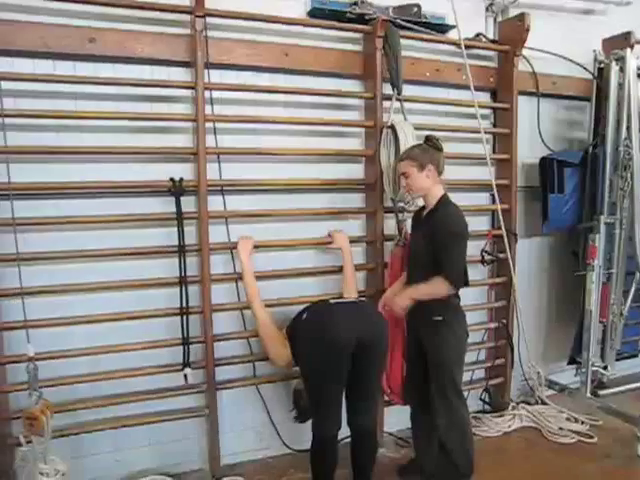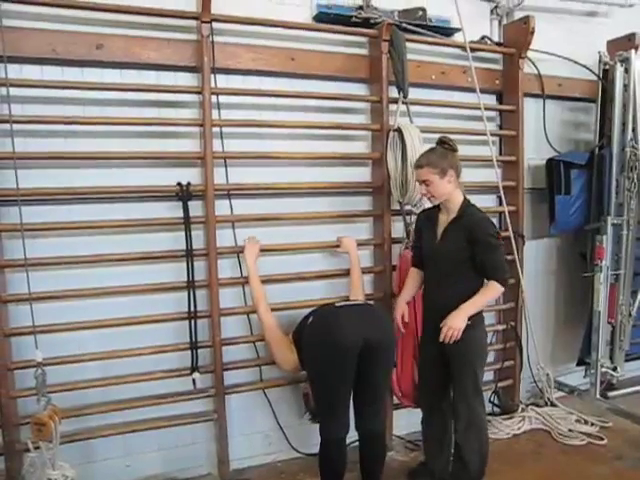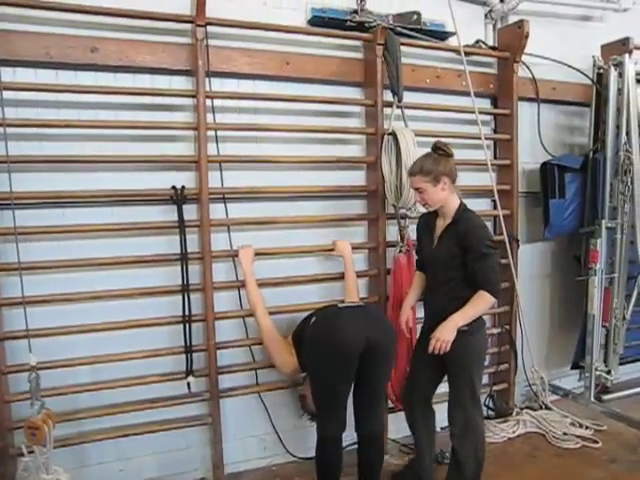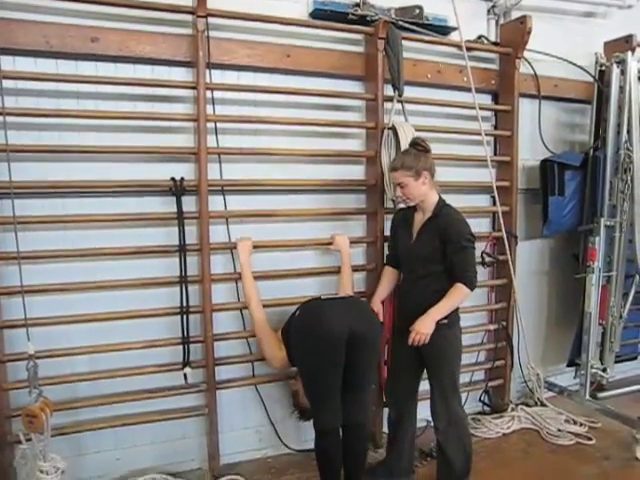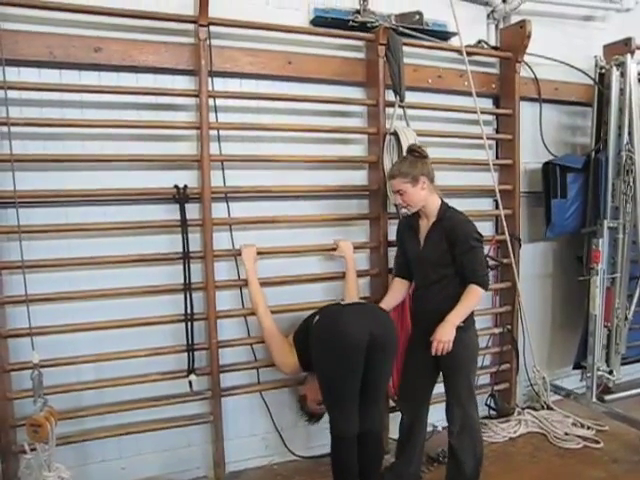
dt=0.5s
person 1, frame 1
left shoulder: (448, 218)
right shoulder: (422, 215)
left elbow: (450, 279)
left wrist: (410, 295)
right wrist: (396, 290)
left hip: (443, 323)
right hip: (421, 321)
left knee: (446, 398)
right knee: (418, 393)
person 1, frame 2
left shoulder: (477, 223)
right shoulder: (425, 220)
left elbow: (498, 280)
left wrist: (463, 312)
right wrist: (403, 299)
left hip: (465, 328)
right hip: (433, 324)
left knee: (466, 403)
right knee: (431, 399)
person 1, frame 3
left shoulder: (472, 229)
right shoulder: (425, 223)
left elbow: (490, 291)
left wrist: (452, 325)
right wrist: (409, 302)
left hip: (465, 334)
right hip: (432, 328)
left knee: (463, 411)
right knee: (414, 396)
person 1, frame 4
left shoulder: (452, 223)
right shoulder: (401, 219)
left elbow: (466, 282)
left wrist: (431, 318)
right wrist: (378, 299)
left hip: (440, 327)
right hip: (404, 322)
left knee: (445, 404)
right knee: (398, 395)
person 1, frame 5
left shoulder: (458, 225)
right shoulder: (406, 227)
left elbow: (478, 282)
left wrist: (450, 324)
right wrist: (381, 309)
left hip: (456, 332)
right hip: (421, 329)
left knee: (460, 408)
right knee: (410, 401)
person 2, frame 1
left shoulder: (285, 352)
left elbow: (256, 303)
right elbow: (350, 295)
left wrist: (245, 257)
right wrist: (345, 248)
left hip: (325, 330)
right hip: (371, 319)
left knee: (326, 428)
right knee: (365, 423)
person 2, frame 2
left shoulder: (291, 357)
left elbow: (262, 309)
right elbow: (358, 297)
left wrist: (251, 262)
right wrist: (353, 253)
left hip: (330, 333)
right hip: (377, 322)
left knee: (333, 431)
right knee: (373, 426)
person 2, frame 3
left shoulder: (290, 360)
left elbow: (259, 311)
right elbow: (353, 301)
left wrist: (247, 266)
right wrist: (347, 255)
left hip: (332, 333)
right hip: (377, 322)
left knee: (330, 431)
right knee: (372, 427)
person 2, frame 4
left shoulder: (280, 356)
left elbow: (255, 306)
right elbow: (346, 295)
left wrist: (244, 260)
left hip: (318, 326)
right hip: (363, 316)
left knee: (327, 424)
right knee: (356, 419)
person 2, frame 5
left shoulder: (291, 361)
left elbow: (262, 310)
right elbow: (352, 303)
left wrist: (250, 265)
left hip: (337, 331)
right hip: (380, 320)
left knee: (344, 429)
right knee: (372, 425)
